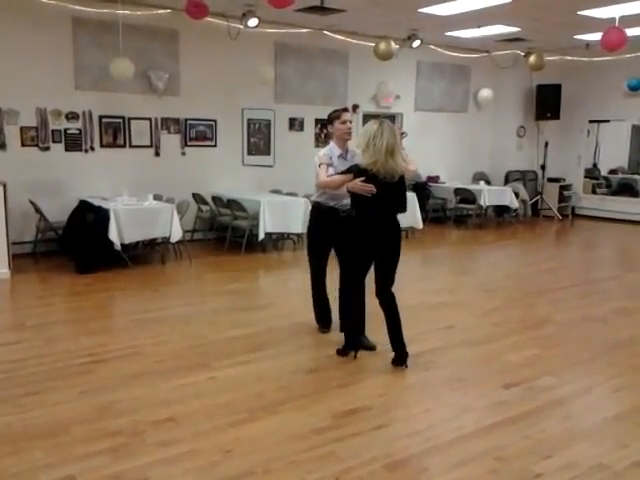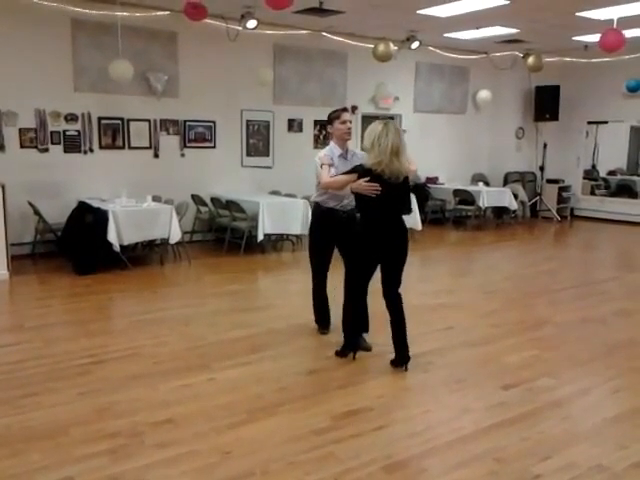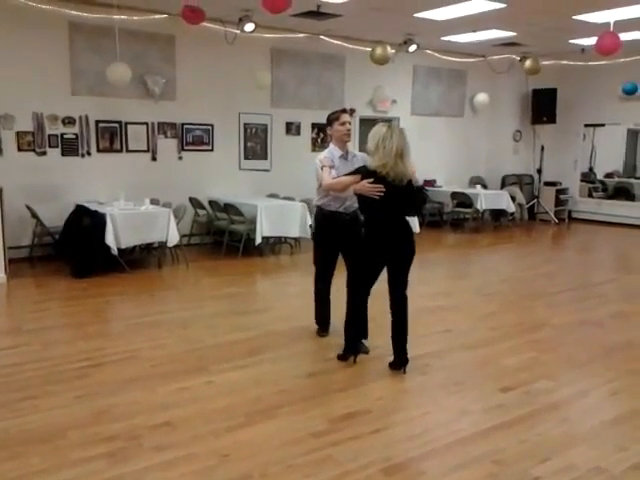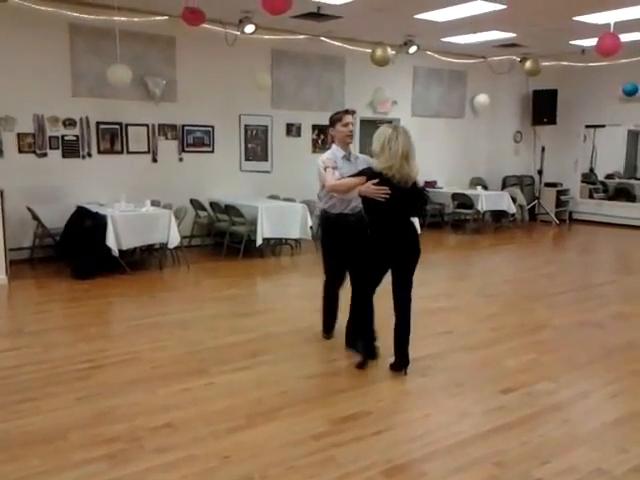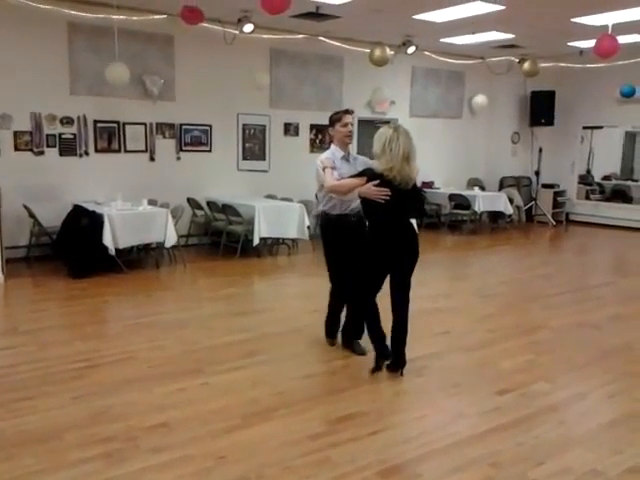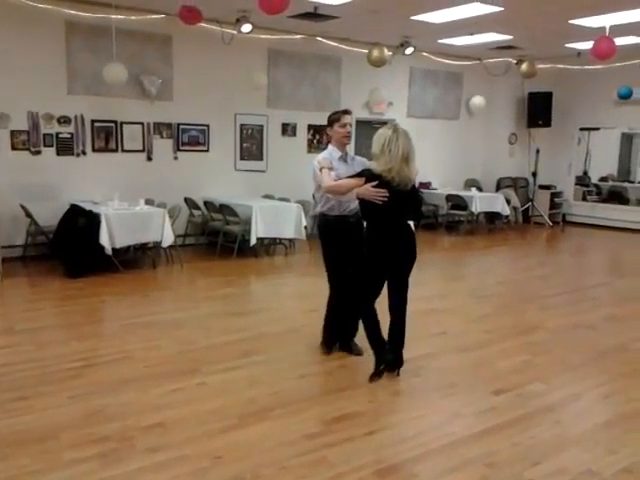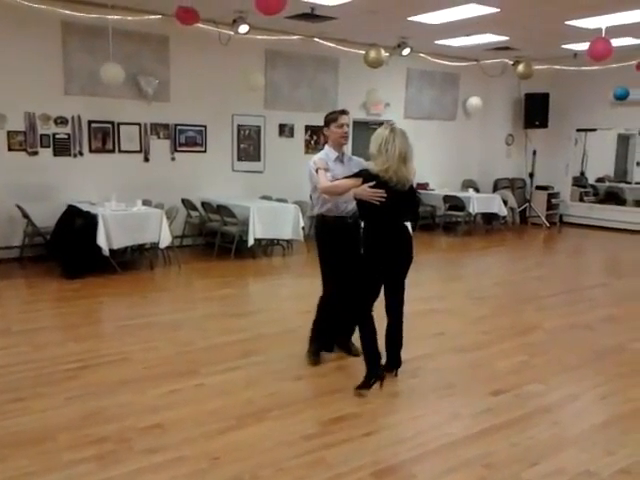
dt=0.1s
person 1, frame 1
left shoulder: (360, 171)
right shoulder: (398, 170)
left hip: (364, 236)
right hip: (390, 235)
left knee: (354, 286)
right knee: (385, 291)
left ankle: (351, 343)
right ankle: (400, 350)
person 1, frame 2
left shoulder: (364, 171)
right shoulder: (402, 172)
left elbow: (327, 183)
left wrist: (325, 165)
left hip: (371, 238)
right hip: (397, 237)
left knee: (356, 289)
right knee: (392, 294)
left ankle: (350, 344)
right ankle: (402, 354)
person 1, frame 3
left shoulder: (368, 172)
right shoulder: (406, 174)
left elbow: (328, 185)
left wrist: (326, 166)
left hip: (377, 240)
right hip: (403, 239)
left knee: (360, 292)
right knee: (398, 296)
left ankle: (351, 347)
right ankle: (400, 357)
person 1, frame 4
left shoulder: (373, 174)
right shoulder: (410, 176)
left elbow: (332, 186)
left wrist: (329, 167)
left hip: (382, 242)
right hip: (408, 241)
left knee: (365, 292)
right knee: (403, 298)
left ankle: (368, 348)
right ankle: (401, 358)
person 1, frame 5
left shoulder: (373, 175)
right shoulder: (409, 177)
left elbow: (331, 187)
right elbow: (417, 211)
left wrist: (327, 167)
left hip: (381, 244)
right hip: (407, 243)
left knee: (366, 296)
right knee: (401, 299)
left ankle: (381, 350)
right ankle: (398, 358)
person 1, frame 6
left shoulder: (372, 175)
right shoulder: (408, 178)
left elbow: (329, 187)
right elbow: (414, 212)
left wrist: (325, 167)
left hip: (379, 246)
right hip: (405, 244)
left knee: (366, 300)
right knee: (398, 301)
left ankle: (382, 355)
right ankle: (395, 358)
person 1, frame 7
left shoulder: (369, 176)
right shoulder: (406, 179)
left elbow: (326, 188)
right elbow: (412, 213)
left wrist: (321, 168)
left hip: (377, 247)
right hip: (402, 246)
left knee: (363, 307)
right knee: (395, 302)
left ankle: (373, 368)
right ankle: (393, 360)
person 2, frame 1
left shoulder: (357, 156)
right shoulder: (325, 155)
right elbow: (324, 182)
right wrist: (349, 186)
left hip: (346, 217)
right hip: (323, 216)
right knee: (318, 272)
right ankle: (324, 319)
person 2, frame 2
left shoulder: (358, 156)
right shoulder: (324, 156)
right elbow: (327, 183)
right wrist: (353, 187)
left hip: (348, 217)
right hip: (324, 217)
right knee: (319, 272)
left ankle: (356, 331)
right ankle: (323, 321)
person 2, frame 3
left shoulder: (359, 158)
right shoulder: (325, 158)
right elbow: (330, 186)
right wrist: (356, 188)
left hip: (352, 220)
right hip: (328, 221)
left knee: (358, 276)
right knee: (324, 275)
right ankle: (323, 322)
person 2, frame 4
left shoulder: (361, 160)
right shoulder: (326, 160)
right elbow: (335, 188)
right wrist: (361, 190)
left hip: (357, 222)
right hip: (334, 224)
left knee: (362, 280)
right knee: (334, 278)
left ankle: (354, 336)
right ankle: (329, 324)
person 2, frame 5
left shoulder: (360, 161)
right shoulder: (325, 160)
right elbow: (334, 189)
right wrist: (361, 191)
left hip: (357, 223)
right hip: (334, 225)
left knee: (360, 281)
right knee: (341, 283)
left ankle: (351, 336)
right ankle: (332, 329)
person 2, frame 6
left shoulder: (358, 162)
right shoulder: (323, 161)
right elbow: (332, 190)
right wrist: (359, 192)
left hip: (354, 224)
right hip: (332, 226)
left knee: (356, 283)
right knee: (340, 284)
left ankle: (346, 336)
right ankle: (330, 336)
person 2, frame 7
left shoulder: (356, 162)
right shoulder: (319, 161)
right elbow: (328, 191)
right wrist: (356, 193)
left hip: (351, 225)
right hip: (329, 227)
left knee: (353, 285)
right knee: (334, 288)
left ankle: (343, 337)
right ankle: (318, 343)
